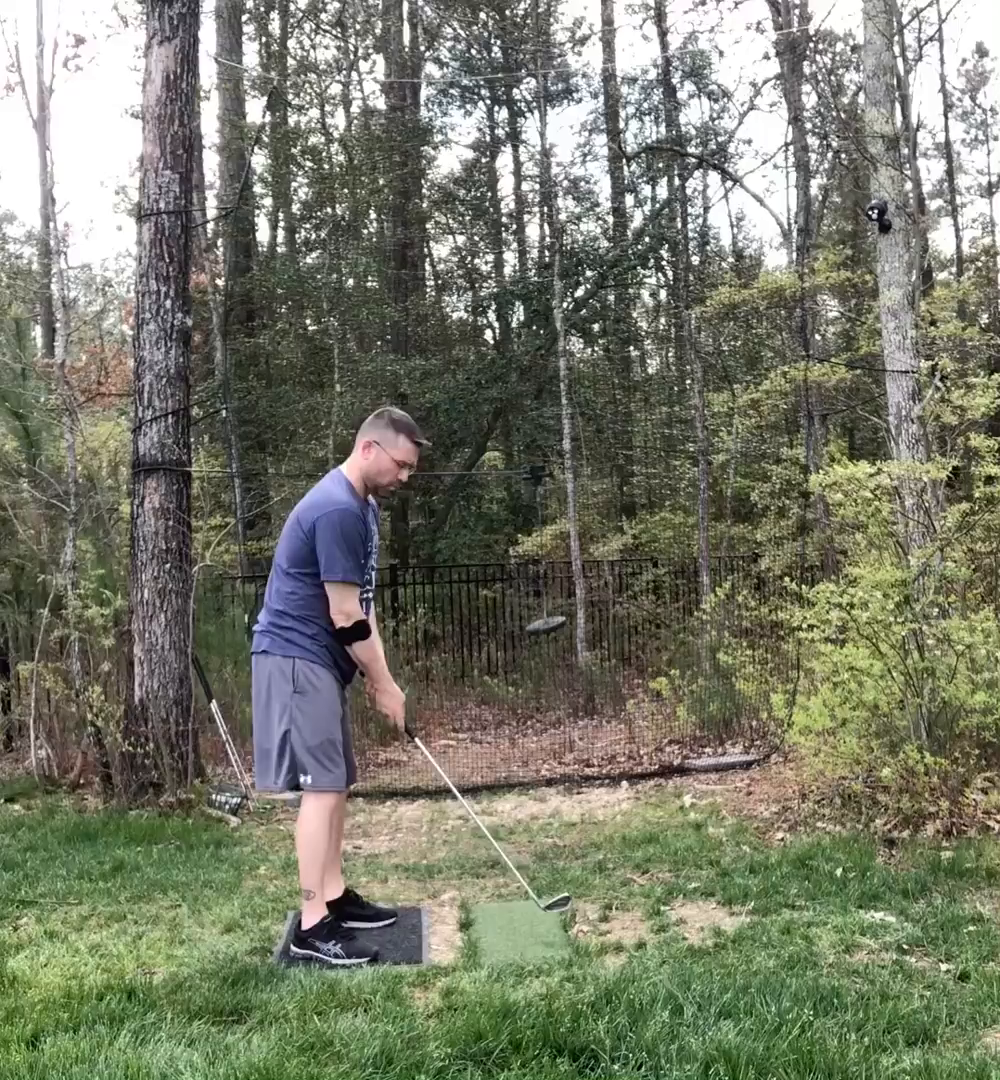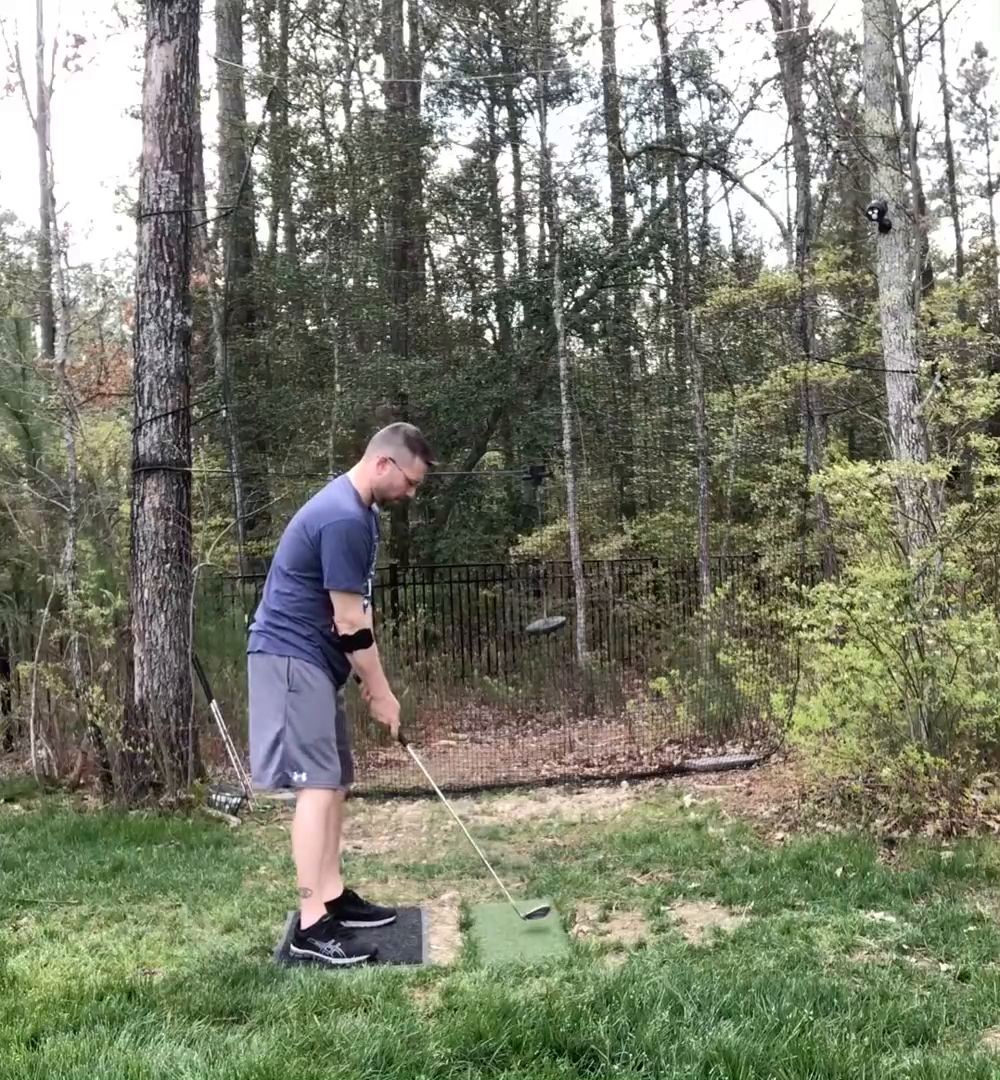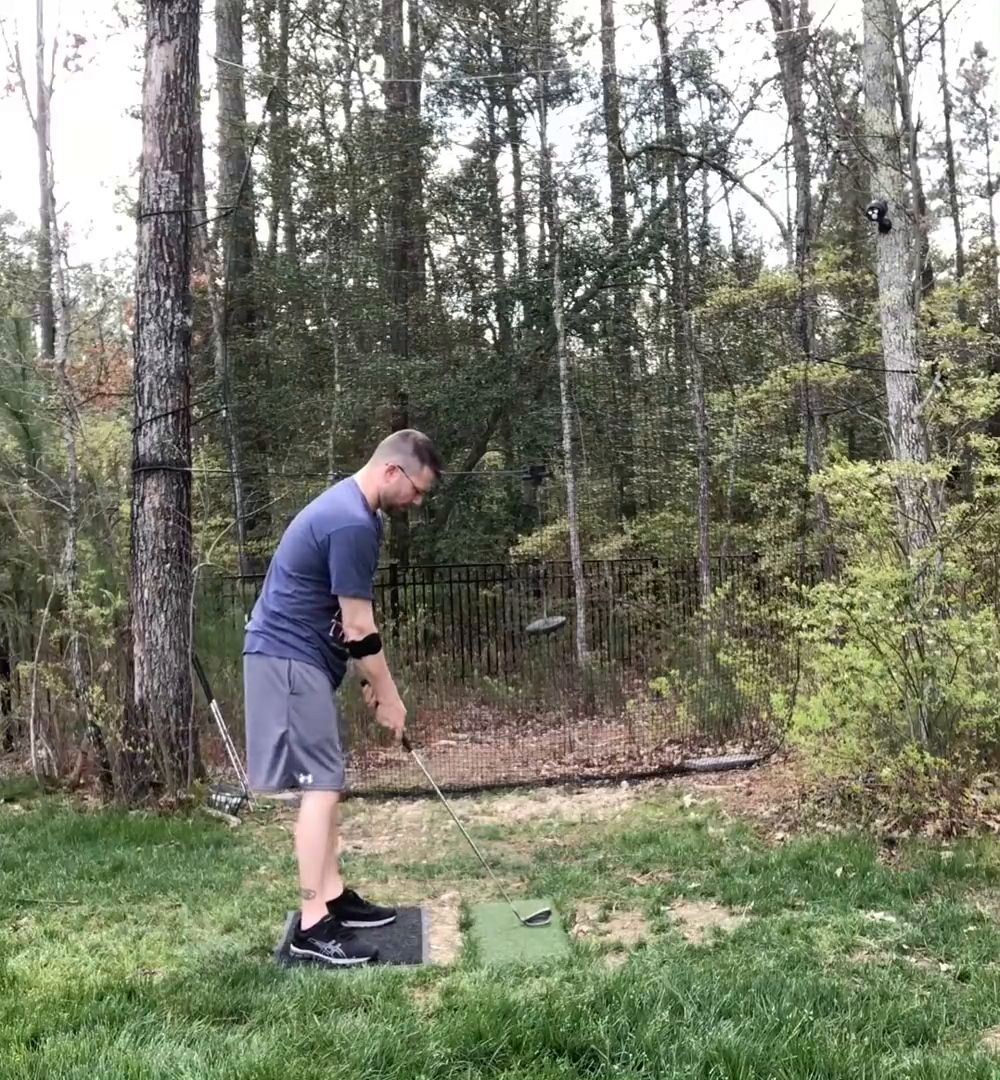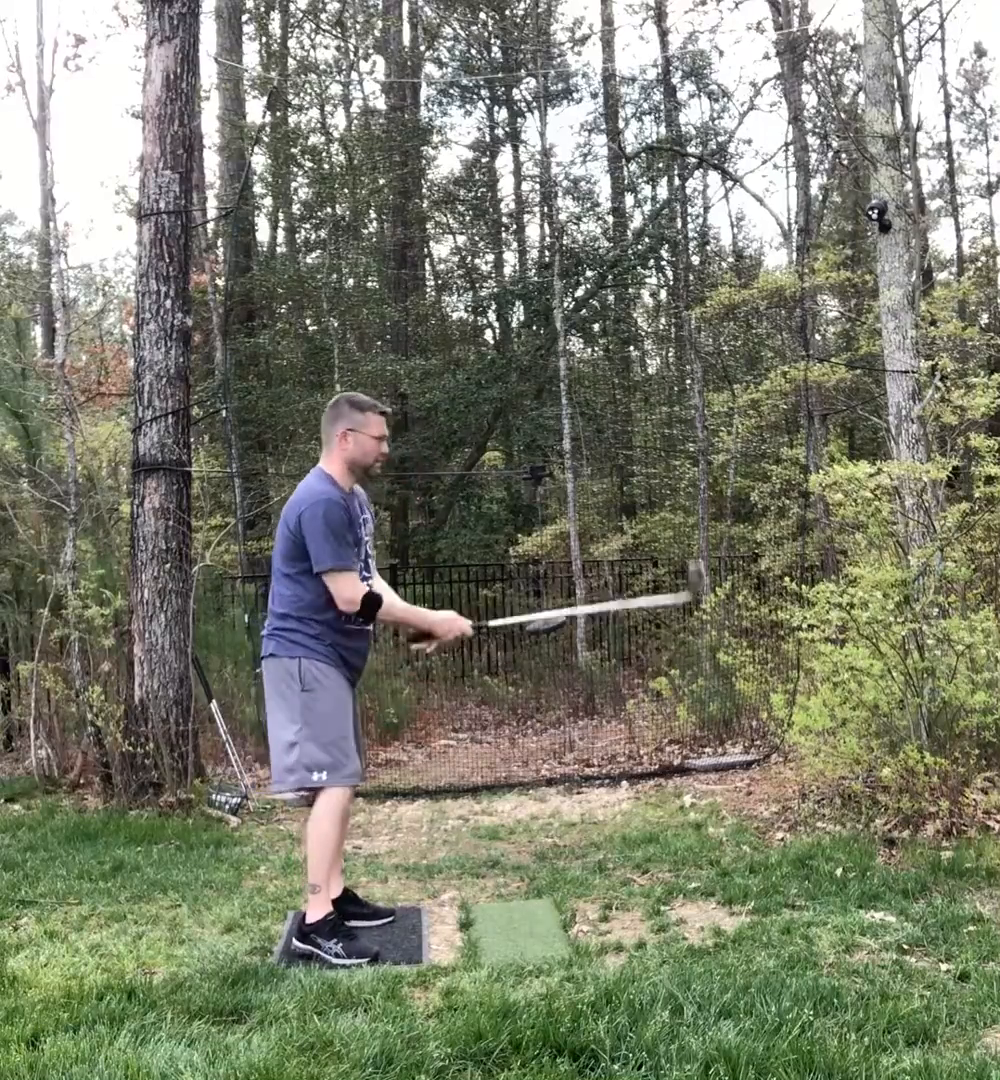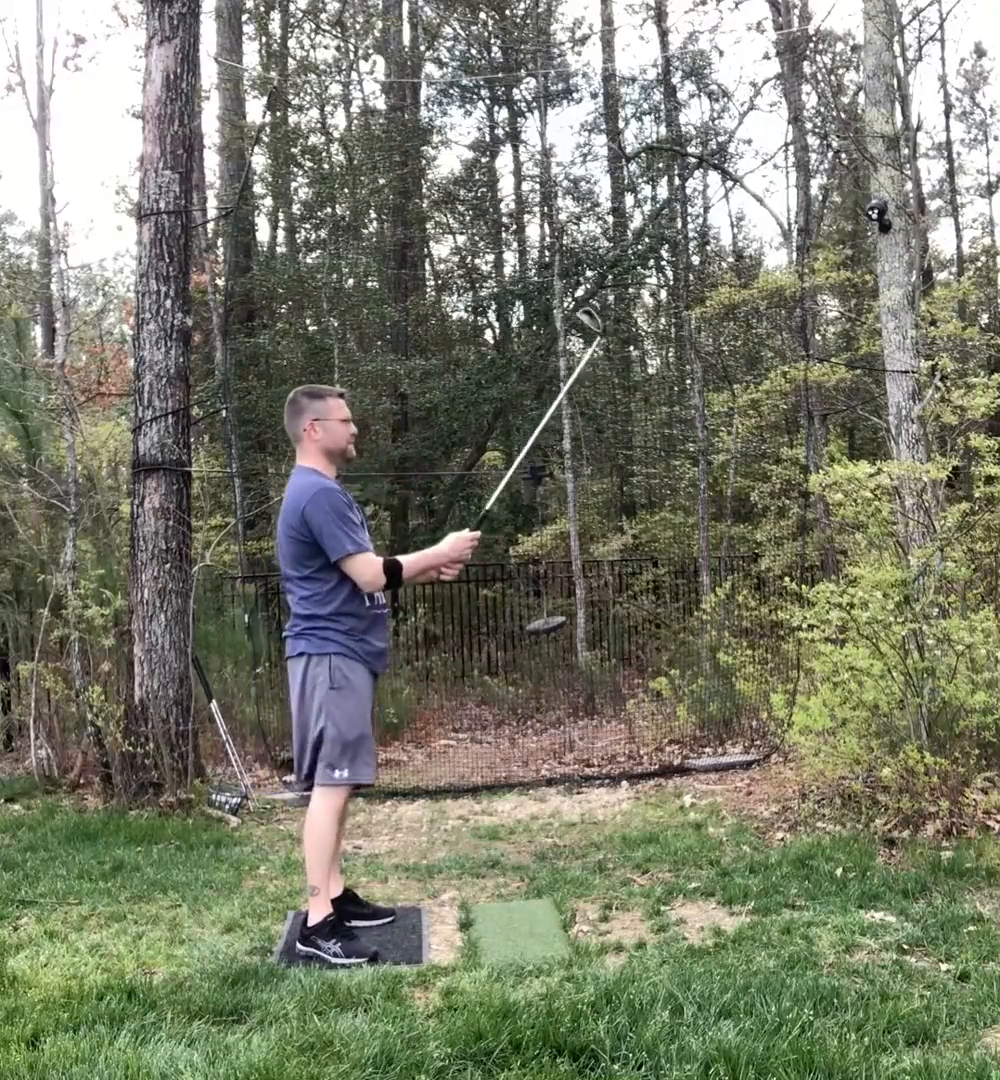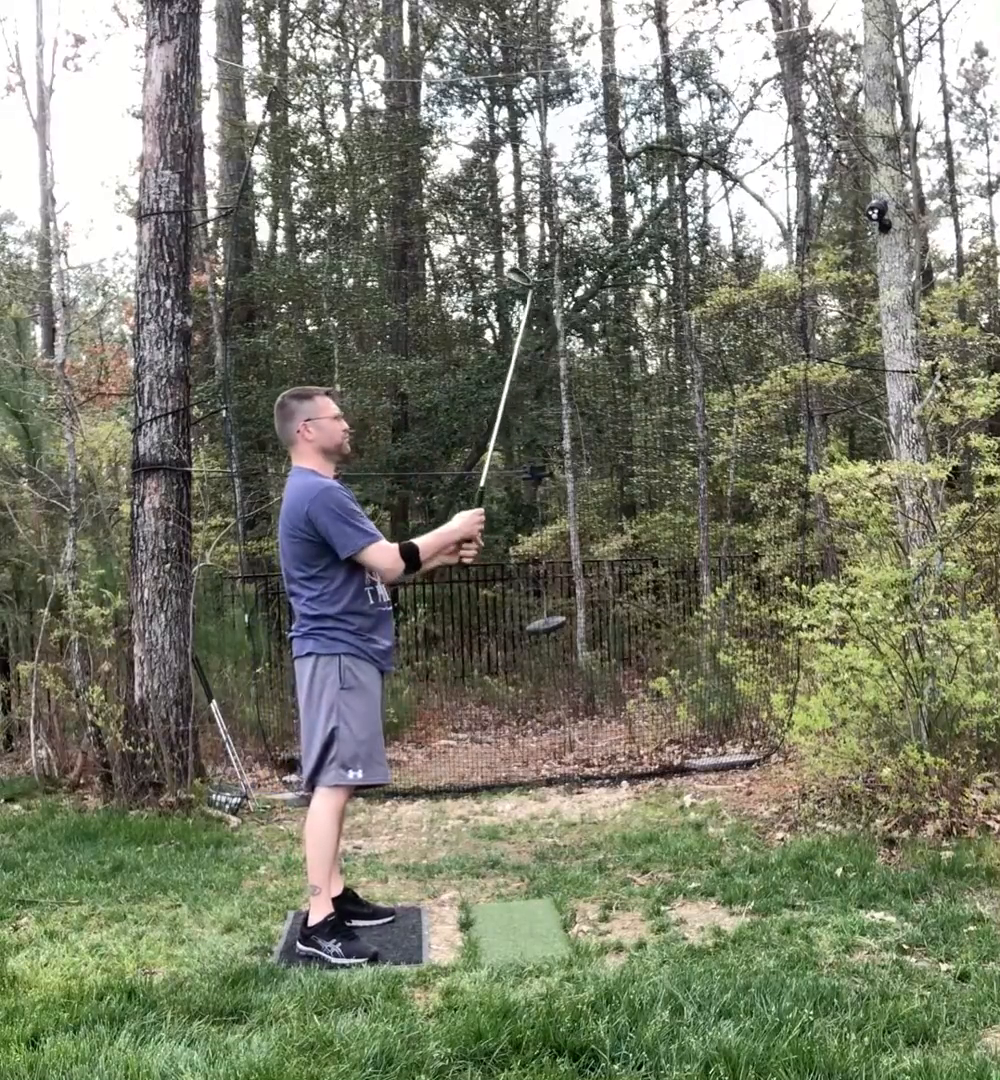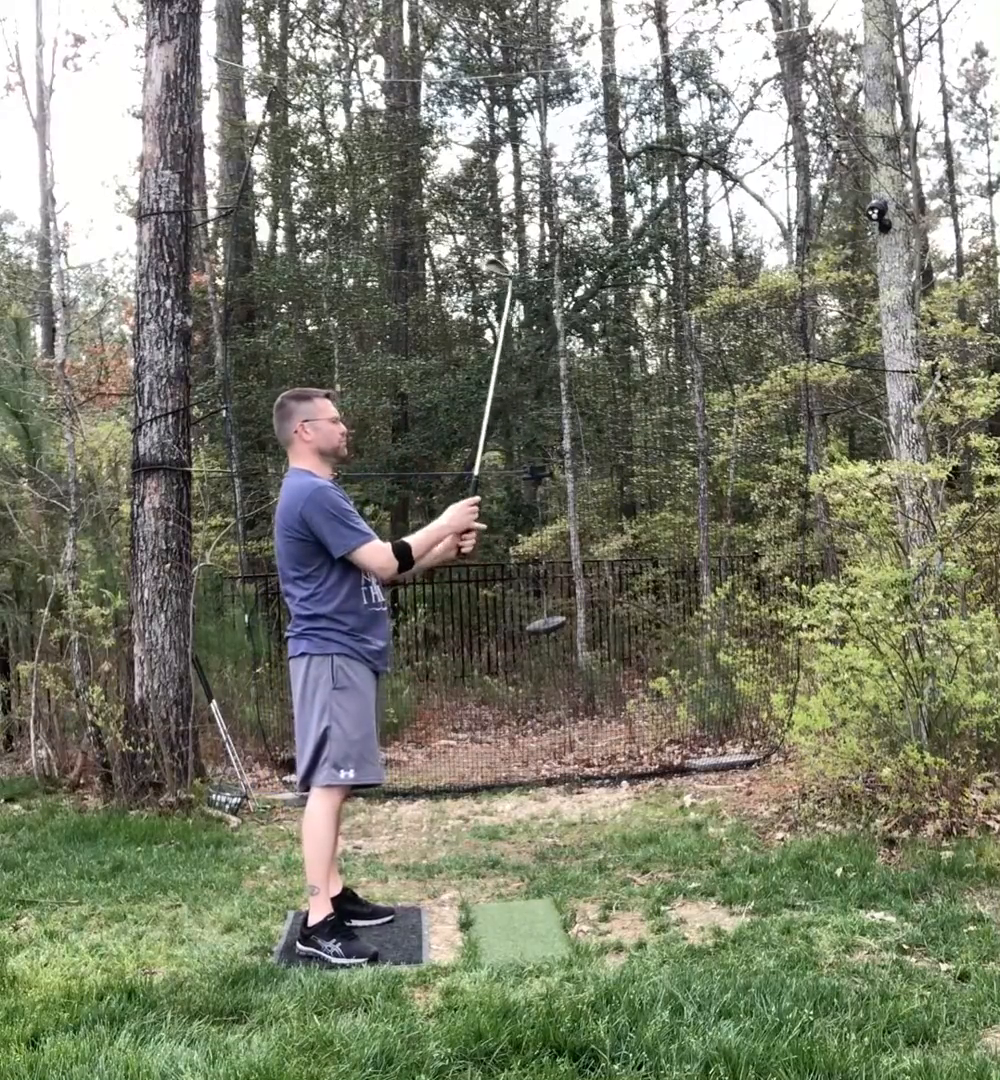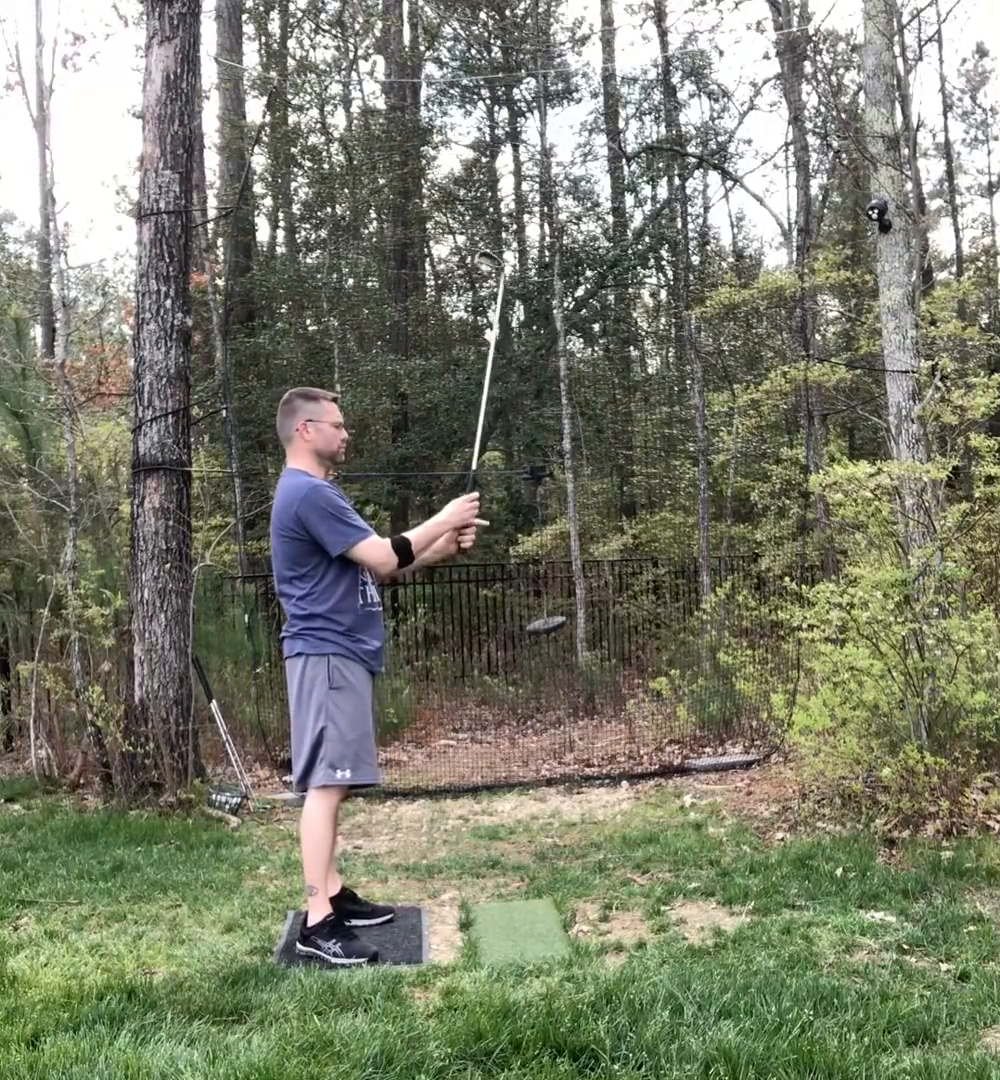
dt=0.5s
person 1, frame 1
left shoulder: (359, 505)
right shoulder: (338, 509)
left elbow: (361, 605)
right elbow: (343, 615)
left wrist: (380, 672)
right wrist: (384, 685)
left hip: (318, 661)
right hip: (298, 660)
left knee: (336, 783)
right knee: (321, 787)
left ankle: (334, 896)
right ankle: (312, 926)
person 1, frame 2
left shoulder: (356, 509)
right shoulder: (343, 519)
left elbow: (356, 610)
right elbow: (349, 621)
left wrist: (372, 682)
right wrist: (380, 692)
left hip: (314, 659)
right hip: (292, 659)
left knee: (334, 782)
right knee: (317, 785)
left ankle: (332, 896)
right ankle: (312, 924)
person 1, frame 3
left shoulder: (351, 506)
right shoulder: (353, 524)
left elbow: (353, 619)
right elbow: (357, 627)
left wrist: (373, 682)
right wrist: (388, 696)
left hip: (302, 657)
right hip: (289, 659)
left knee: (328, 783)
right knee: (320, 786)
left ankle: (333, 895)
right ankle: (313, 924)
person 1, frame 4
left shoulder: (354, 498)
right shoulder: (321, 502)
left elbow: (368, 580)
right elbow: (351, 599)
left wrist: (418, 620)
right wrist: (430, 621)
left hip: (331, 659)
right hip: (306, 659)
left knee: (343, 780)
right knee: (334, 782)
left ankle: (334, 893)
right ankle: (317, 920)
person 1, frame 5
left shoulder: (325, 491)
right shoulder: (317, 494)
left elbow: (365, 571)
right elbow: (370, 576)
left wrist: (429, 568)
right wrist: (440, 552)
left hip: (343, 654)
right hip: (331, 655)
left knee: (336, 783)
right knee: (331, 783)
left ankle: (335, 894)
right ankle: (317, 922)
person 1, frame 6
left shoulder: (320, 491)
right shoulder: (319, 494)
left elbow: (376, 567)
right elbow: (389, 564)
left wrist: (446, 552)
right wrist: (451, 530)
left hip: (347, 653)
right hip: (337, 654)
left knee: (337, 782)
right knee: (333, 782)
left ankle: (335, 894)
right ankle: (318, 921)
person 1, frame 7
left shoulder: (320, 492)
right shoulder: (312, 494)
left elbow: (378, 567)
right elbow: (384, 562)
left wrist: (447, 547)
right wrist: (443, 524)
left hip: (347, 655)
right hip: (332, 656)
left knee: (335, 782)
right knee: (329, 782)
left ankle: (334, 894)
right ankle: (318, 922)
person 1, frame 8
left shoulder: (316, 492)
right shoulder: (308, 493)
left elbow: (375, 564)
right elbow: (383, 559)
left wrist: (446, 544)
right wrist: (442, 520)
left hip: (342, 655)
right hip: (327, 655)
left knee: (333, 782)
right knee: (326, 783)
left ankle: (333, 894)
right ankle: (317, 922)
